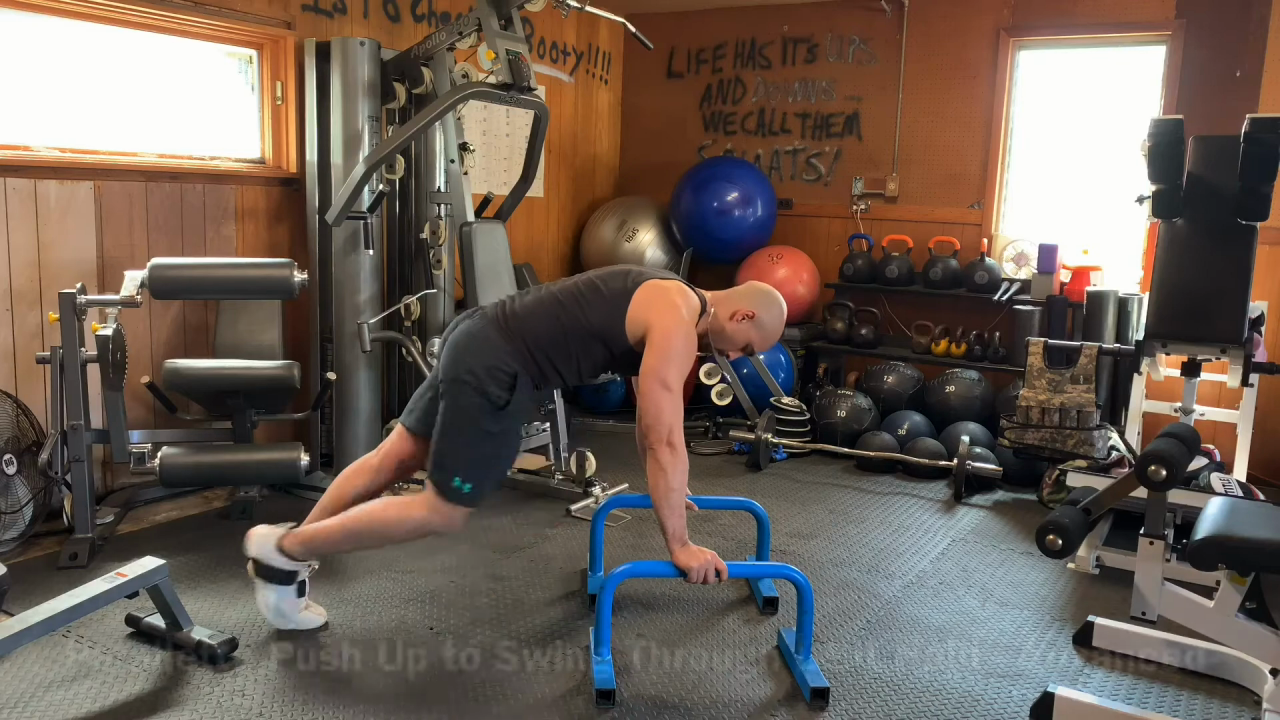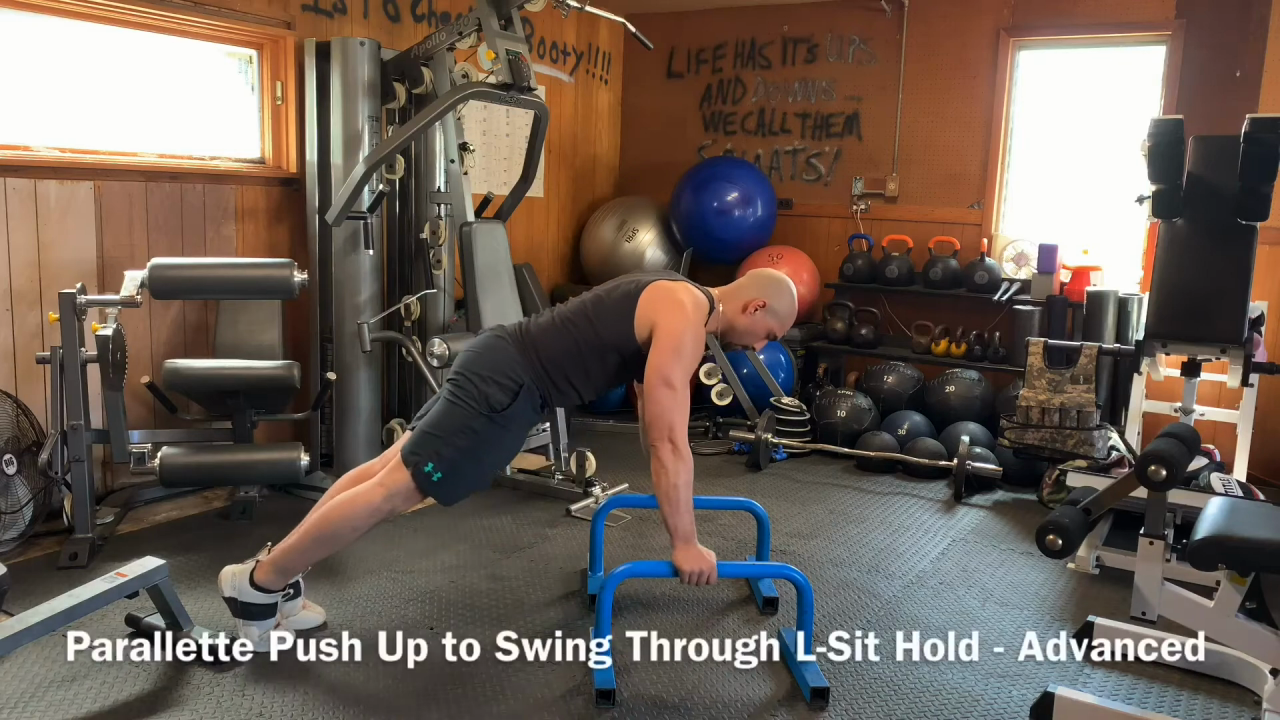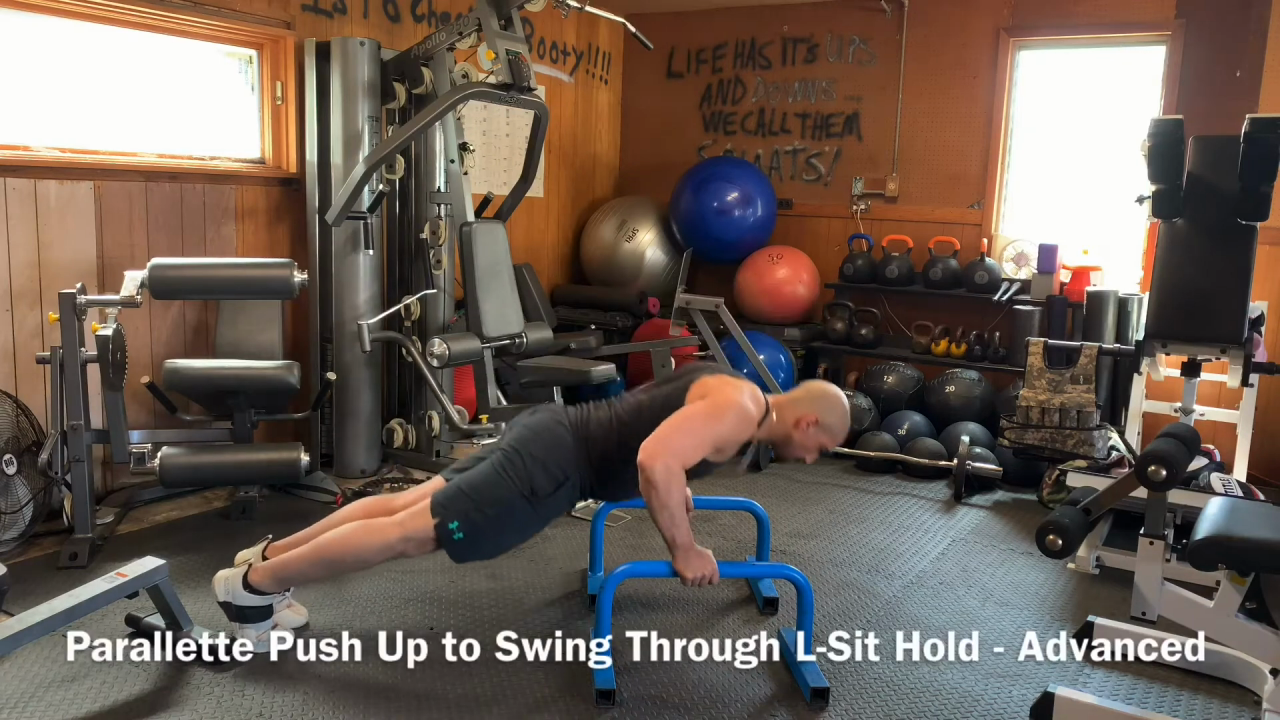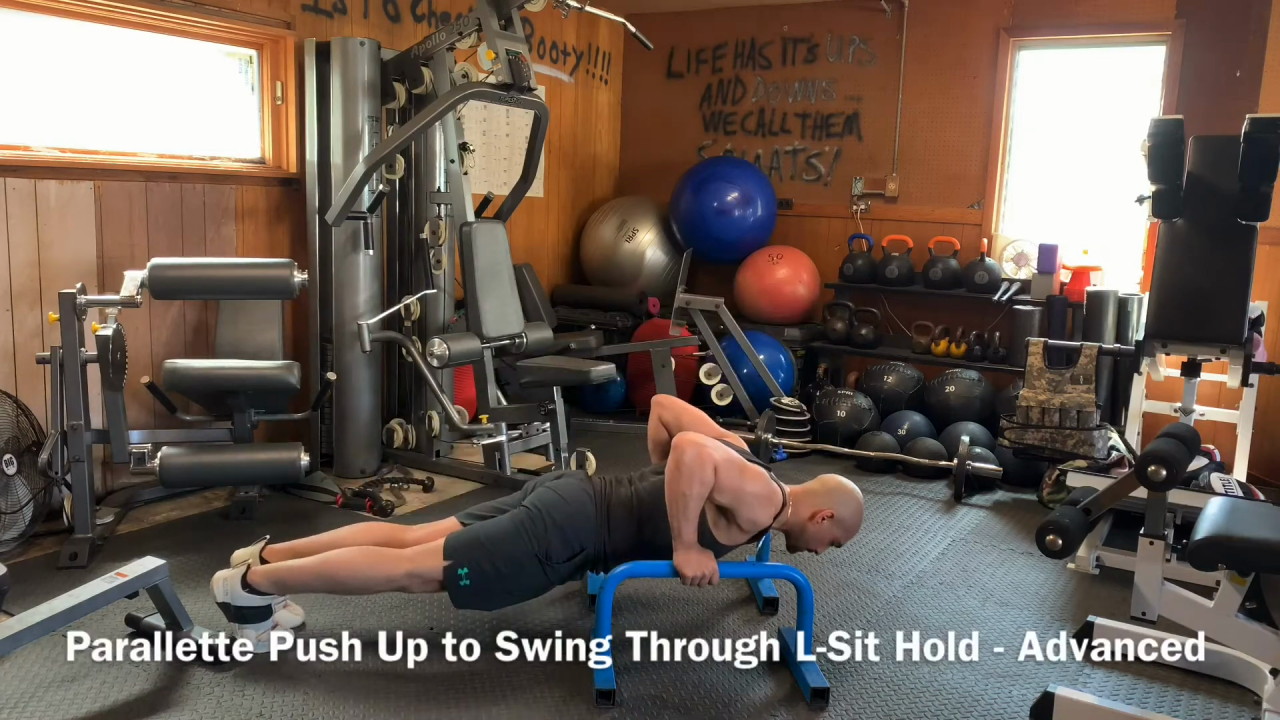
dt=0.7s
person 1, frame 1
left shoulder: (668, 300)
right shoulder: (678, 322)
left elbow: (650, 417)
right elbow: (665, 440)
left wrist: (663, 486)
right wrist: (680, 544)
left hip: (478, 337)
right hip: (495, 367)
left knee: (392, 460)
right knee: (442, 510)
left ankle: (290, 566)
right ankle: (282, 552)
person 1, frame 2
left shoulder: (677, 298)
right shoulder: (685, 319)
left elbow: (653, 409)
right elbow: (668, 440)
left wrist: (671, 489)
right wrist: (684, 543)
left hip: (500, 363)
right hip: (506, 384)
left knee: (391, 466)
right knee: (393, 490)
left ankle: (278, 566)
right ankle: (257, 584)
person 1, frame 3
left shoulder: (724, 385)
right shoulder: (739, 409)
right elbow: (653, 462)
left wrist: (671, 484)
right wrist: (684, 550)
left hip: (552, 433)
right hip: (552, 466)
left knee: (410, 505)
right knee: (409, 533)
left ankle: (268, 554)
right ankle: (254, 583)
person 1, frame 4
left shoulder: (741, 457)
right shoulder: (761, 502)
left elbow: (664, 405)
right elbow: (690, 449)
right wrist: (685, 544)
left hip: (570, 497)
right hip: (565, 532)
left knee: (413, 538)
right knee: (414, 570)
left ankle: (268, 554)
right ankle: (251, 580)
